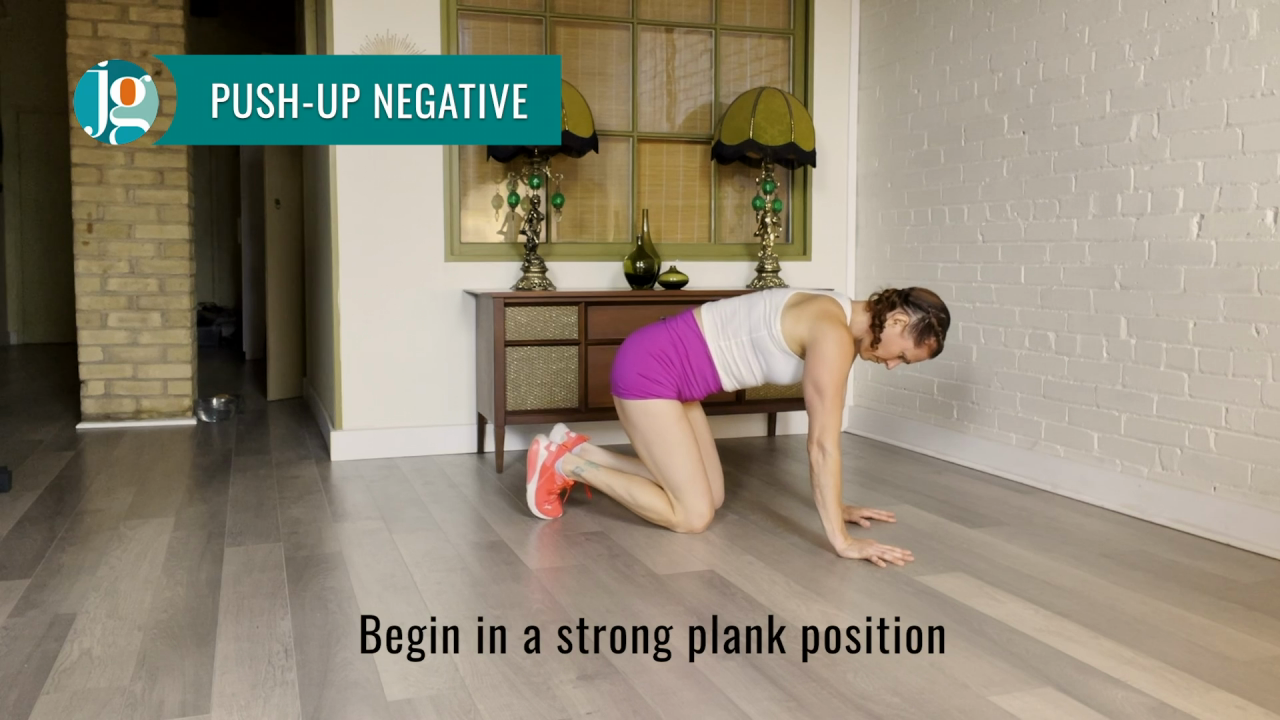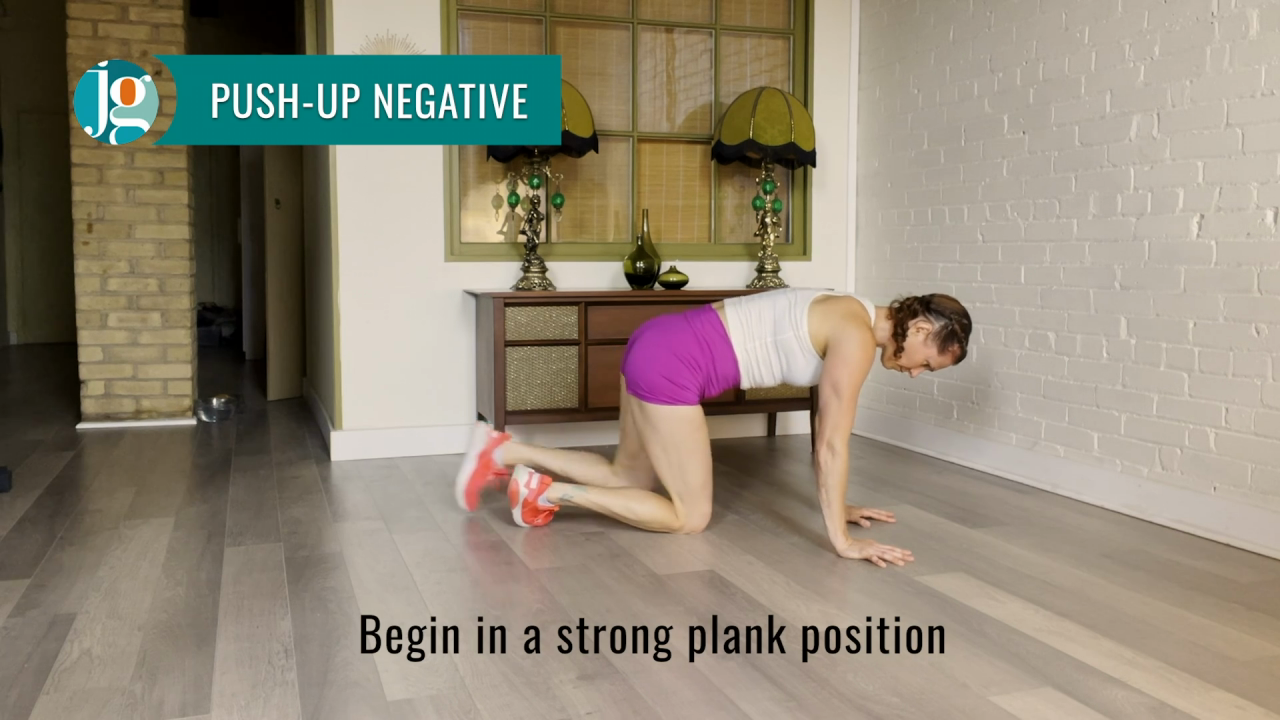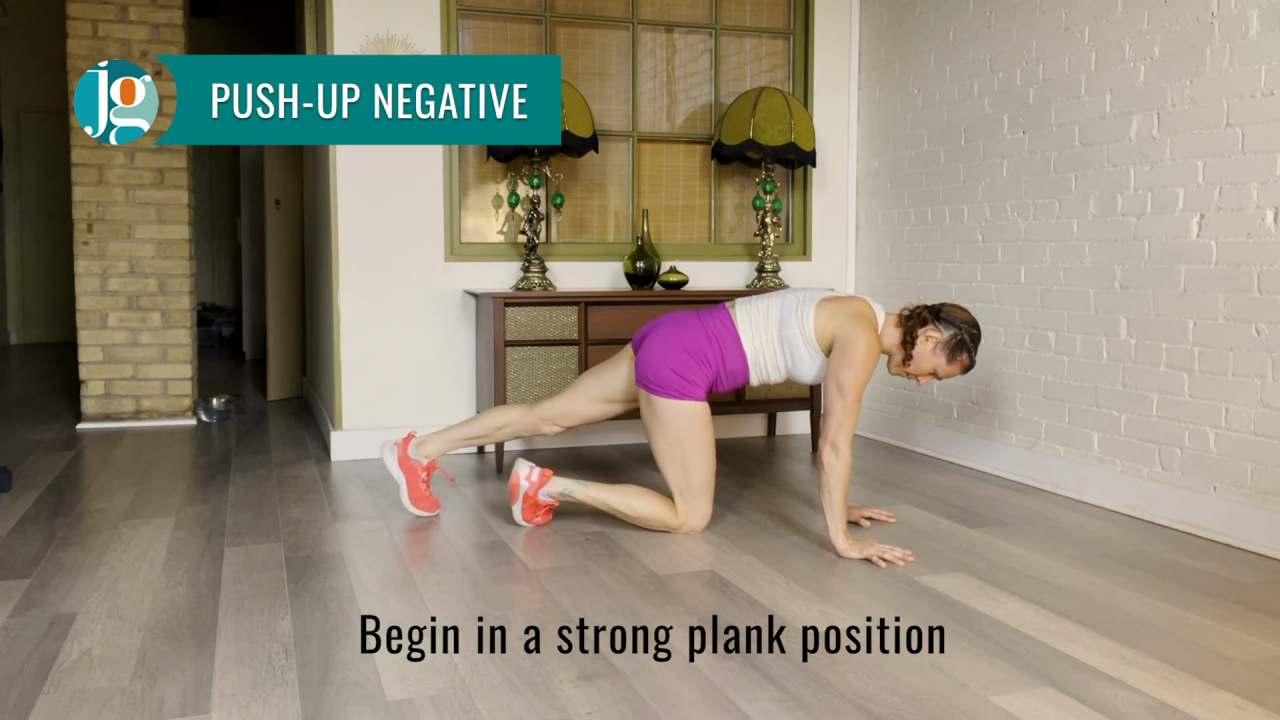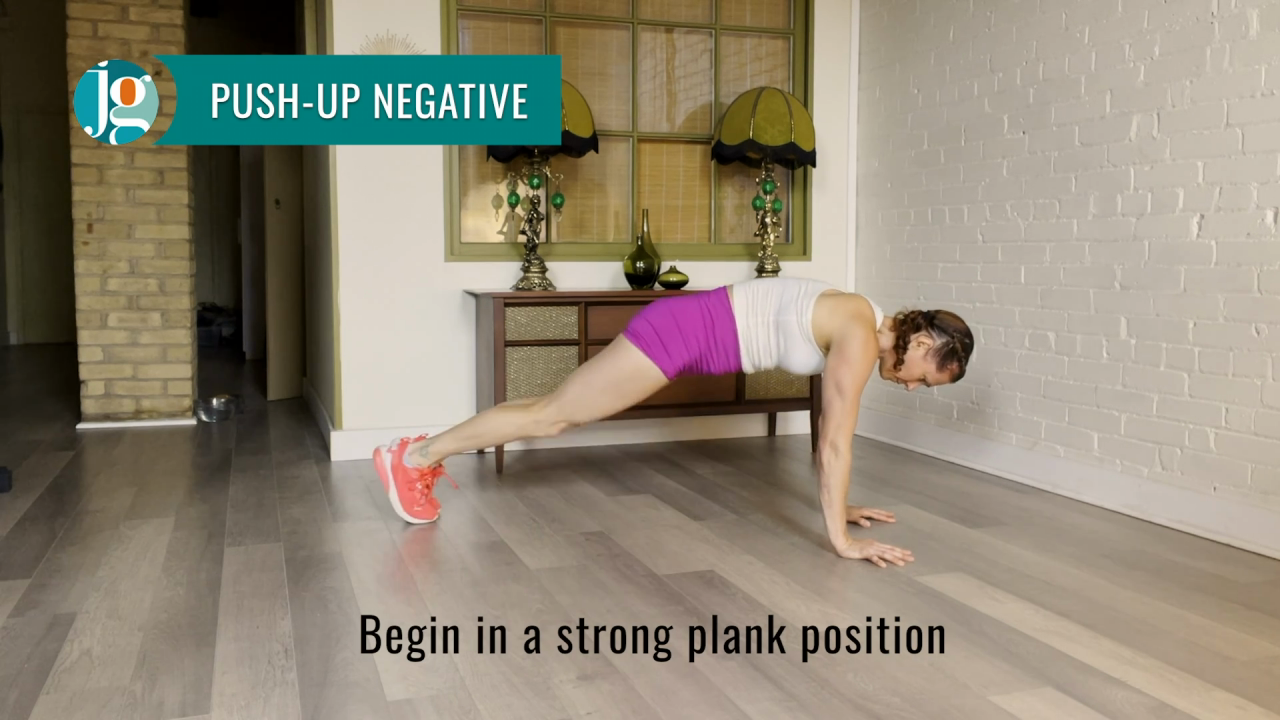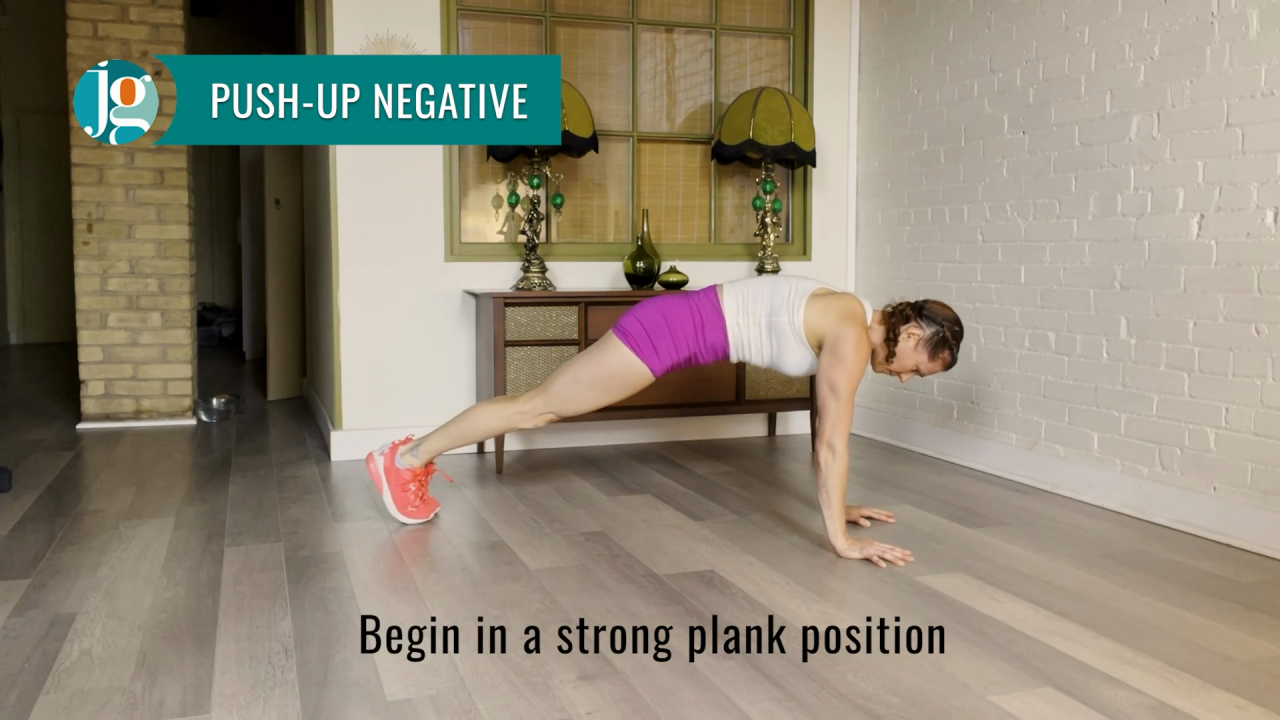
dt=0.7s
person 1, frame 1
left shoulder: (845, 326)
right shoulder: (833, 333)
left elbow: (828, 429)
right elbow: (823, 443)
left wrist: (836, 506)
right wrist: (841, 540)
left hip: (663, 367)
right hip: (648, 369)
left knee: (709, 497)
right knee: (692, 517)
left ankle: (578, 450)
right ankle: (562, 464)
person 1, frame 2
left shoulder: (849, 322)
right shoulder: (857, 334)
left elbow: (826, 430)
right elbow: (832, 445)
left wrist: (838, 507)
right wrist: (842, 539)
left hip: (659, 347)
right hip: (671, 365)
left knee: (629, 483)
right knee: (691, 517)
left ankle: (503, 451)
right ankle: (545, 491)
person 1, frame 3
left shoulder: (858, 324)
right shoulder: (864, 336)
left elbow: (832, 435)
right elbow: (835, 444)
left wrist: (839, 504)
right wrist: (841, 538)
left hip: (670, 340)
right hip: (682, 360)
left knee: (549, 416)
right knee: (692, 516)
left ankle: (415, 451)
right ankle: (549, 487)
person 1, frame 4
left shoulder: (856, 326)
right shoulder: (861, 336)
left elbow: (828, 427)
right elbow: (836, 443)
left wrist: (841, 505)
right wrist: (841, 539)
left hip: (680, 327)
right hip: (678, 332)
left knee: (556, 405)
right knee: (548, 416)
left ankle: (427, 448)
right ankle: (413, 456)
person 1, frame 5
left shoulder: (847, 323)
right shoulder: (852, 333)
left elbow: (827, 429)
right elbow: (832, 442)
left wrist: (839, 505)
right wrist: (841, 539)
left hip: (678, 326)
right hip: (669, 329)
left knee: (547, 407)
right knee: (539, 406)
left ankle: (418, 453)
right ankle: (405, 458)
